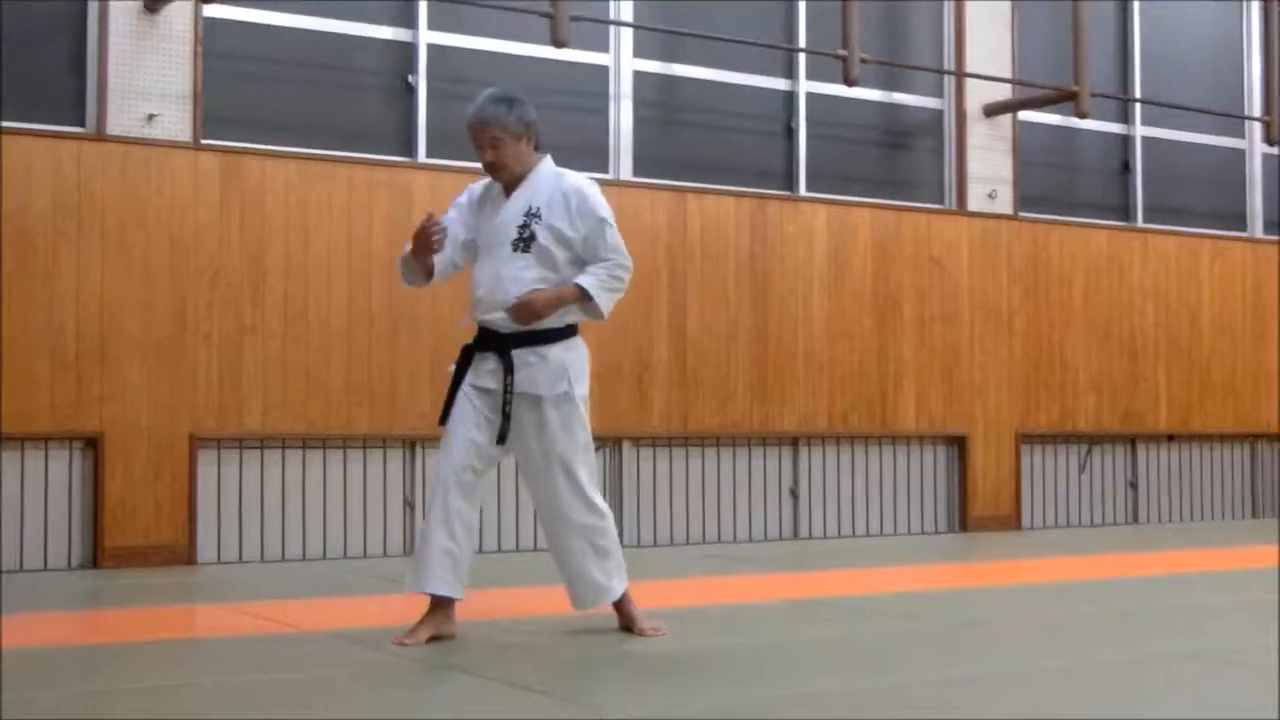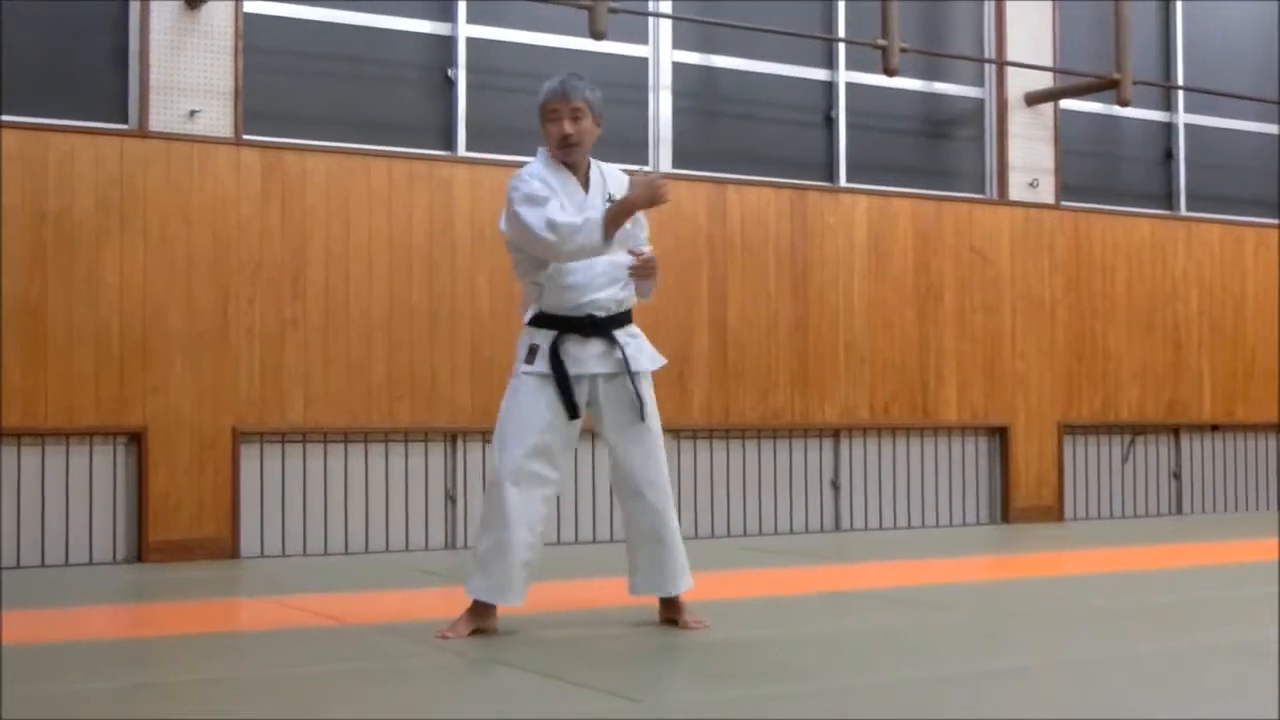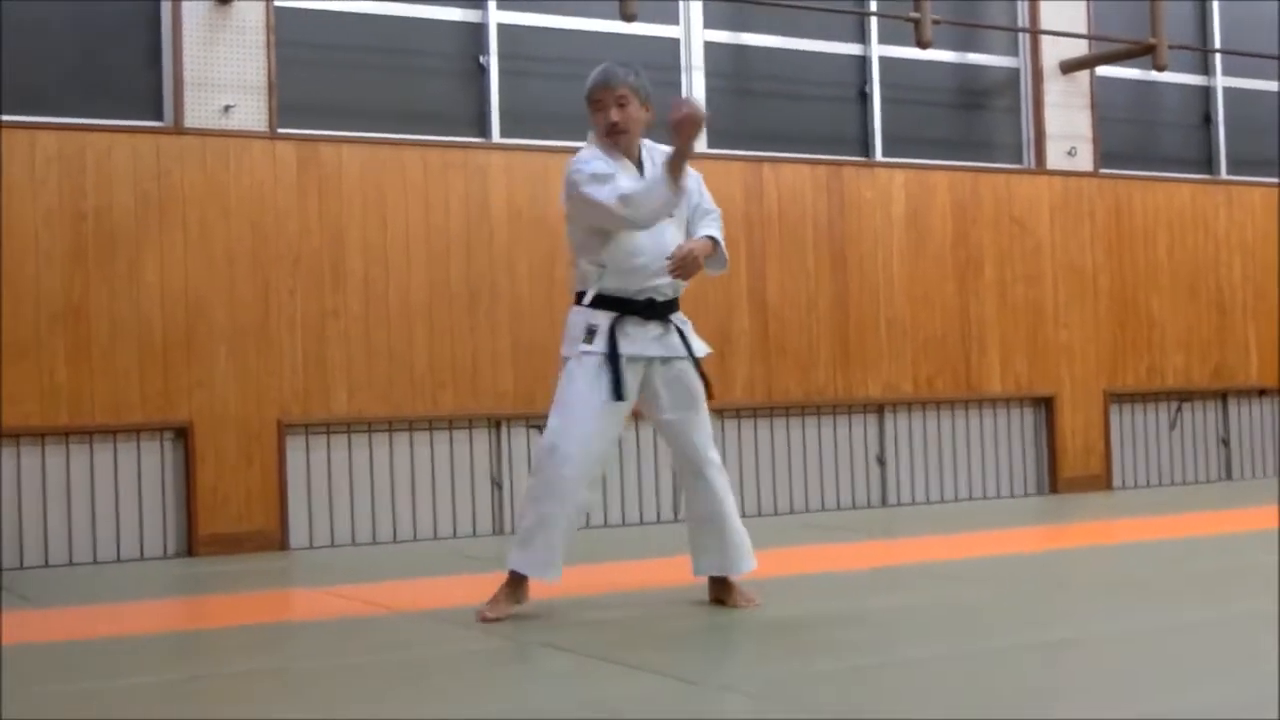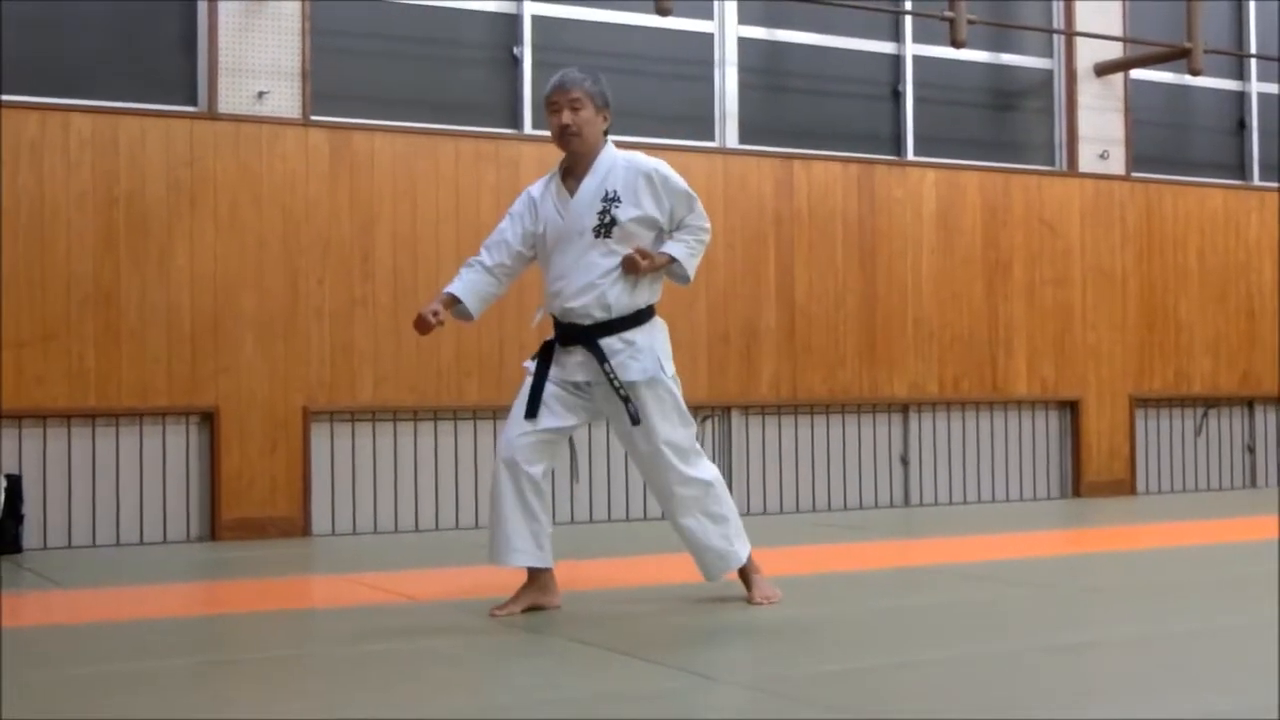
dt=1s
person 1, frame 1
left shoulder: (574, 192)
right shoulder: (476, 200)
left elbow: (615, 269)
right elbow: (434, 267)
left wrist: (556, 297)
right wrist: (419, 251)
left hip: (549, 363)
right hip: (487, 361)
left knee: (566, 490)
right knee: (453, 476)
left ankle: (622, 602)
right ankle: (441, 609)
person 1, frame 2
left shoulder: (617, 181)
right shoulder: (529, 182)
right elbow: (565, 241)
left wrist: (646, 264)
right wrist: (631, 206)
left hip: (618, 348)
right hip: (551, 351)
left knee: (646, 478)
right knee: (519, 473)
left ankle: (670, 598)
right ankle: (485, 605)
person 1, frame 3
left shoulder: (663, 160)
right shoulder: (586, 169)
left elbow: (707, 220)
right elbow: (640, 209)
left wrist: (702, 247)
right wrist: (683, 148)
left hip: (664, 331)
right hip: (602, 333)
left knee: (700, 457)
right knee: (569, 454)
left ankle: (722, 577)
right ankle: (519, 580)
person 1, frame 4
left shoulder: (644, 173)
right shoulder: (537, 197)
left elbow: (696, 225)
right elbow: (494, 262)
left wrist: (664, 260)
right wrist: (444, 303)
left hip: (634, 347)
right hip: (566, 353)
left knee: (678, 462)
right knee: (518, 453)
left ankle: (747, 568)
right ankle: (540, 582)
